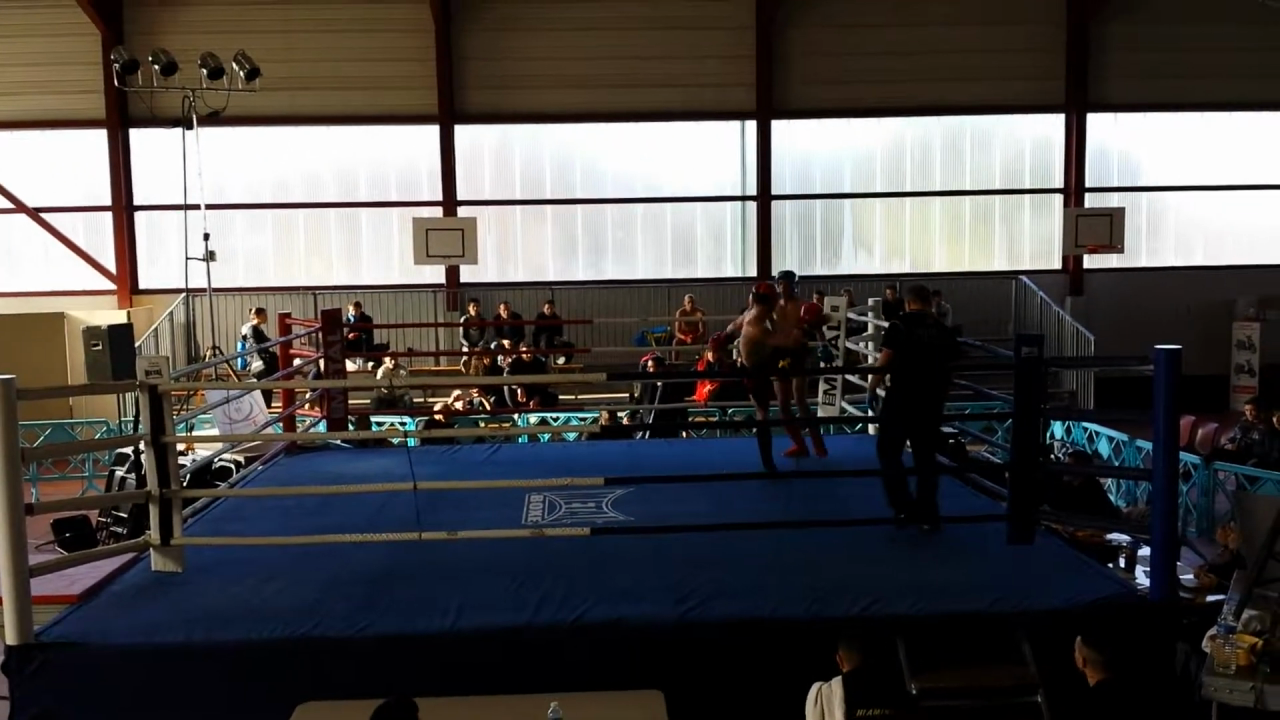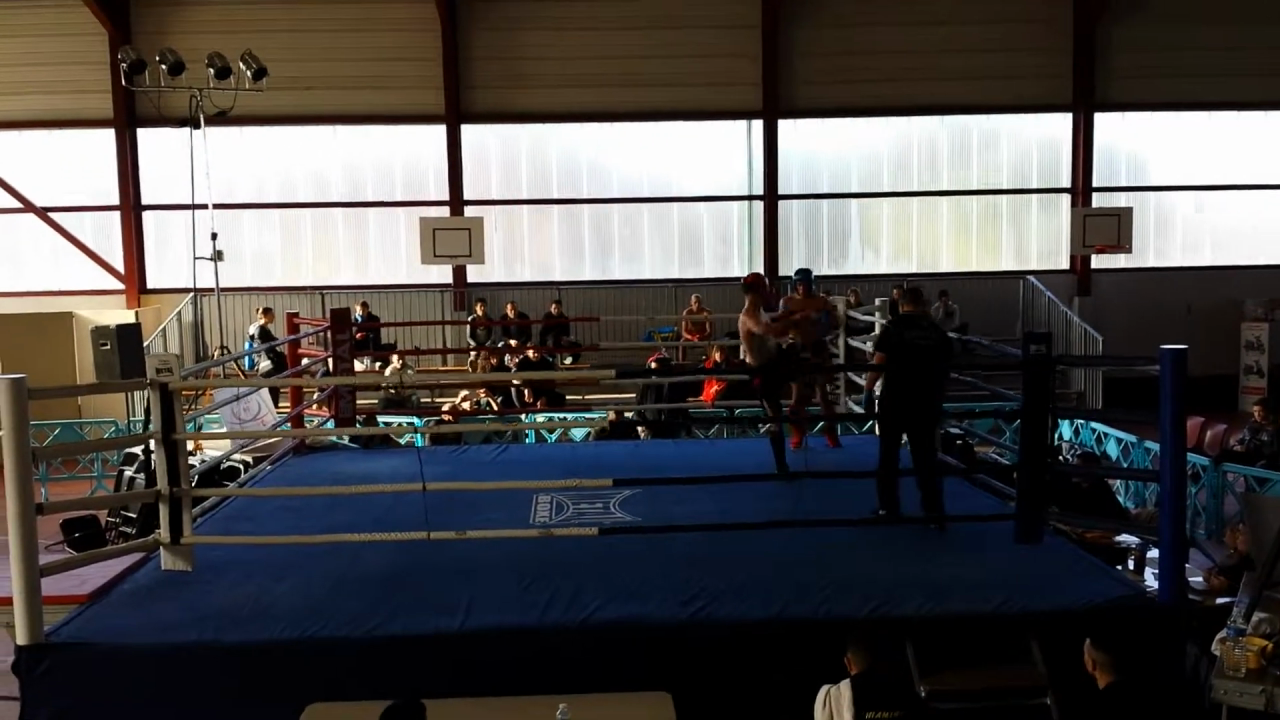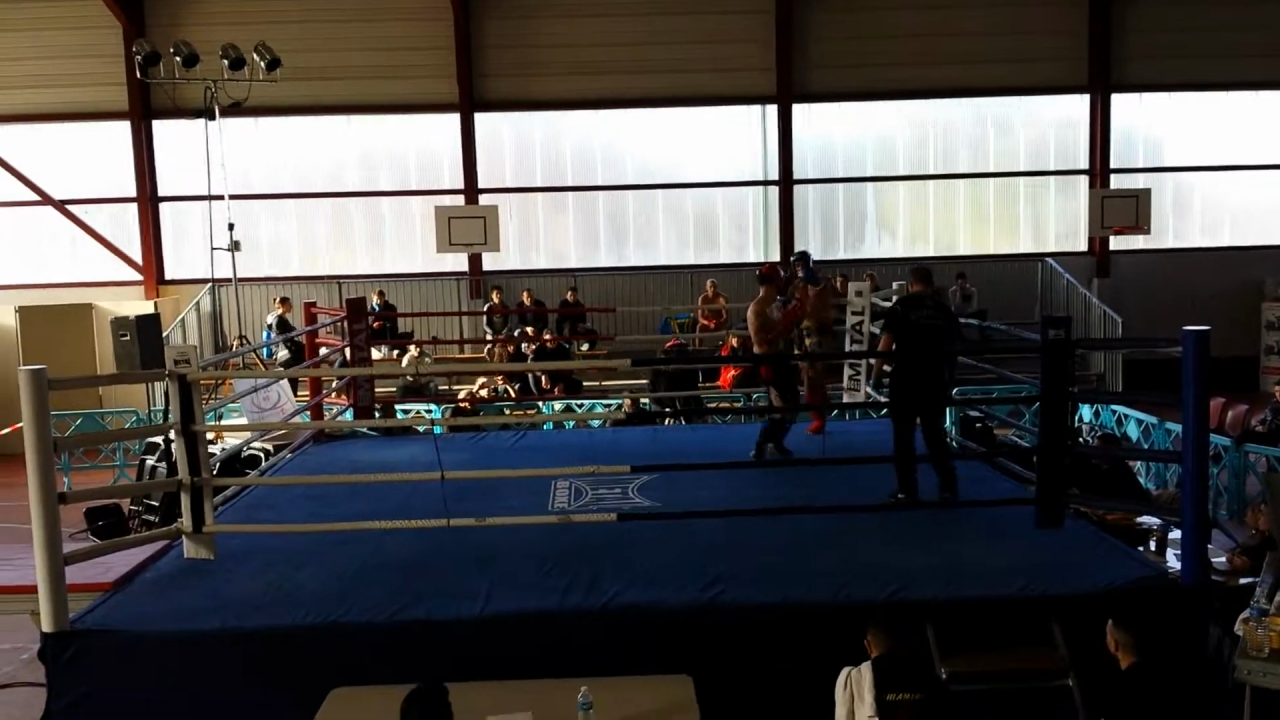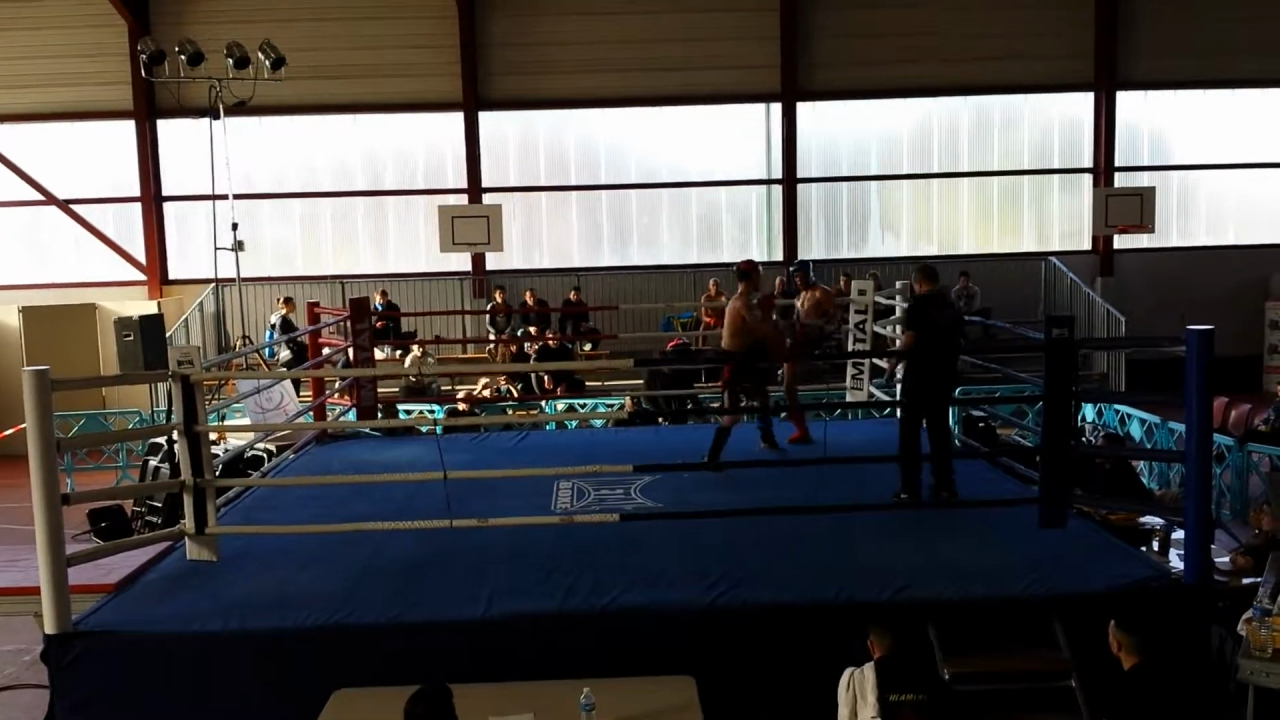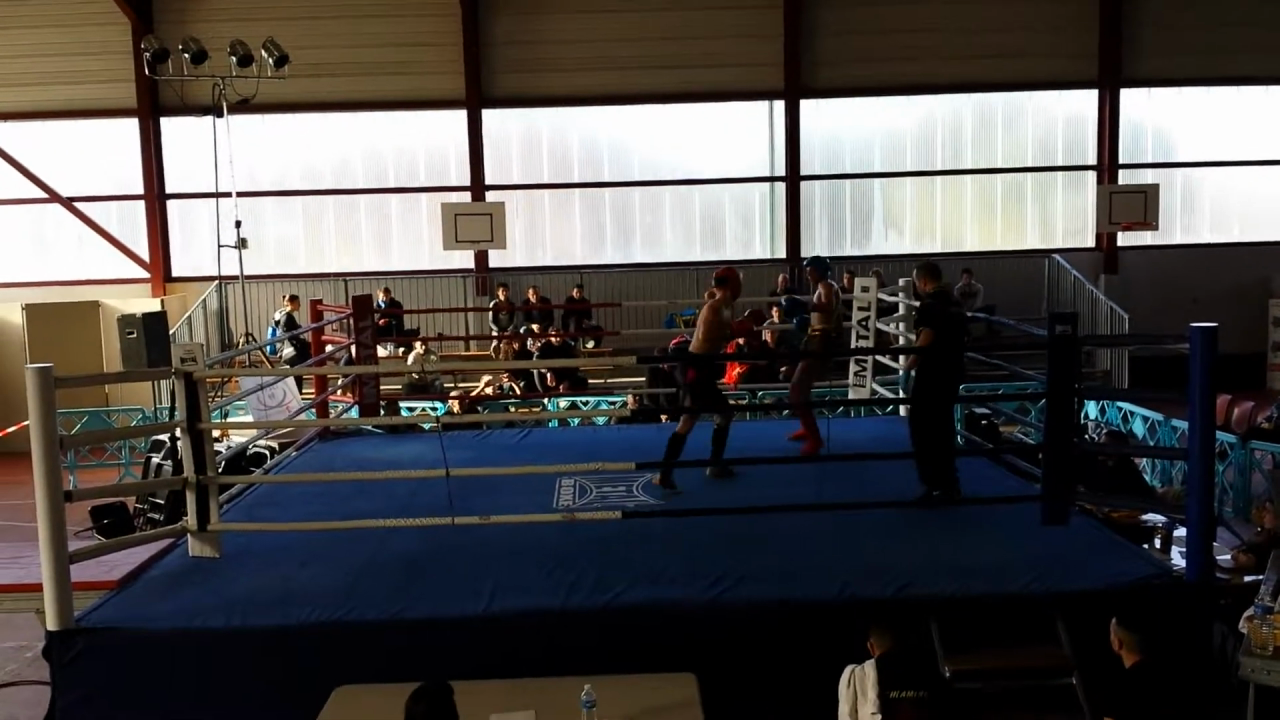
dt=0.3s
person 1, frame 1
left shoulder: (900, 325)
right shoulder: (943, 331)
left elbow: (884, 362)
right elbow: (949, 366)
left wrist: (872, 390)
right wrist: (940, 393)
left hip: (901, 399)
right hip: (932, 401)
left knee: (889, 453)
right knee: (926, 457)
left ankle: (904, 508)
right ankle: (929, 515)
person 1, frame 2
left shoulder: (893, 327)
right shoulder: (938, 331)
left elbow: (878, 365)
right elbow: (945, 367)
left wrist: (867, 391)
right wrist: (938, 396)
left hip: (895, 399)
right hip: (927, 401)
left knee: (889, 454)
right knee: (926, 456)
left ankle: (889, 507)
right ankle: (934, 511)
person 1, frame 3
left shoulder: (901, 307)
right shoulder: (945, 310)
left elbow: (885, 345)
right elbow: (953, 347)
left wrist: (875, 374)
right wrist: (949, 377)
left hip: (906, 379)
right hip: (936, 380)
left knee: (904, 434)
right knee: (935, 431)
left ankle: (907, 490)
right ankle: (948, 485)
person 1, frame 4
left shoulder: (919, 305)
right shoulder: (952, 308)
left elbow: (907, 343)
right elbow: (957, 342)
left wrist: (891, 369)
left hip: (919, 376)
right hip: (945, 376)
left knee: (910, 432)
right knee: (940, 429)
left ankle: (910, 489)
right ankle: (945, 486)
person 1, frame 5
left shoulder: (930, 304)
right shoulder: (953, 303)
left elbow: (925, 342)
left wrist: (907, 368)
left hip: (932, 374)
right hip: (952, 372)
left knee: (921, 426)
right knee: (944, 427)
left ankle: (938, 487)
right ankle: (948, 484)
person 2, frame 1
left shoulder: (751, 313)
right shoulder: (755, 328)
left elbow: (732, 329)
right elbow: (788, 342)
left hip: (765, 360)
right hip: (754, 372)
right knee: (763, 416)
right ankle: (768, 465)
person 2, frame 2
left shoulder: (757, 311)
right shoulder: (749, 316)
right elbow: (767, 330)
left wrist: (787, 323)
right wrist: (792, 322)
left hip: (775, 361)
right hip: (763, 372)
right knee: (776, 419)
right ankle: (781, 468)
person 2, frame 3
left shoulder: (775, 304)
right shoulder: (756, 309)
left elbow: (785, 330)
right elbow: (759, 342)
right wrist: (785, 323)
left hip: (780, 360)
right hip: (768, 364)
left knee: (791, 406)
right knee: (783, 411)
left ankle: (775, 443)
right ankle: (758, 450)
person 2, frame 4
left shoulder: (743, 301)
right shoulder: (743, 303)
left elbow: (754, 331)
right elbow: (767, 331)
right wrist: (767, 314)
left hip: (745, 358)
right hip: (734, 361)
left knee: (762, 399)
right knee: (731, 416)
left ankle: (767, 439)
right ankle: (711, 459)
person 2, frame 5
left shoulder: (722, 309)
right shoulder: (714, 308)
right elbow: (704, 337)
right wrist: (733, 332)
left hip: (705, 370)
right hip: (695, 368)
left knee: (725, 414)
right knee: (687, 423)
left ankle: (716, 466)
right ankle: (664, 474)
person 3, frame 1
left shoulder: (803, 306)
right shoulder: (775, 307)
left elbow: (812, 333)
left hip: (799, 354)
left knee: (800, 402)
right knee: (783, 402)
left ankle: (817, 443)
right ankle: (799, 445)
person 3, frame 2
left shoulder: (822, 302)
right shoulder: (787, 302)
left elbow: (832, 325)
left hip: (818, 350)
right hip: (797, 350)
left knee: (822, 395)
right knee: (798, 395)
left ankle: (831, 434)
right ankle: (798, 434)
person 3, frame 3
left shoulder: (821, 281)
right shoulder: (795, 287)
left elbow: (828, 297)
left wrist: (816, 281)
left hip: (823, 331)
right hip: (804, 333)
left knee: (816, 373)
right knee: (808, 381)
right ankle: (818, 419)
person 3, frame 4
left shoulder: (822, 293)
right shoulder: (800, 297)
left elbow: (835, 319)
left wrist: (828, 333)
left hip: (813, 338)
right hip: (800, 339)
right knee: (789, 387)
right ankle: (802, 431)
person 3, frame 5
left shoulder: (826, 287)
right shoulder: (824, 288)
left elbow: (828, 310)
left wrist: (807, 306)
right wrist: (806, 321)
left hip: (821, 342)
right hip: (818, 340)
left knee: (797, 388)
right knee: (801, 388)
left ankle: (814, 439)
right ankle: (808, 430)
